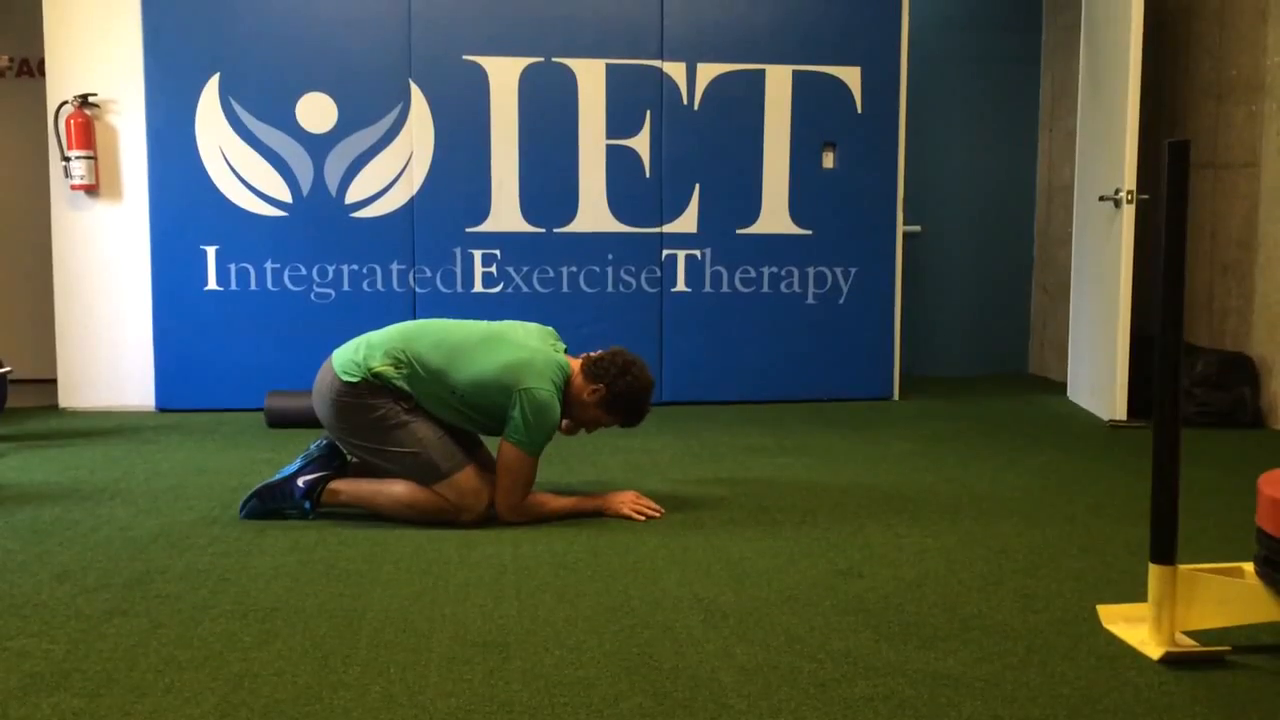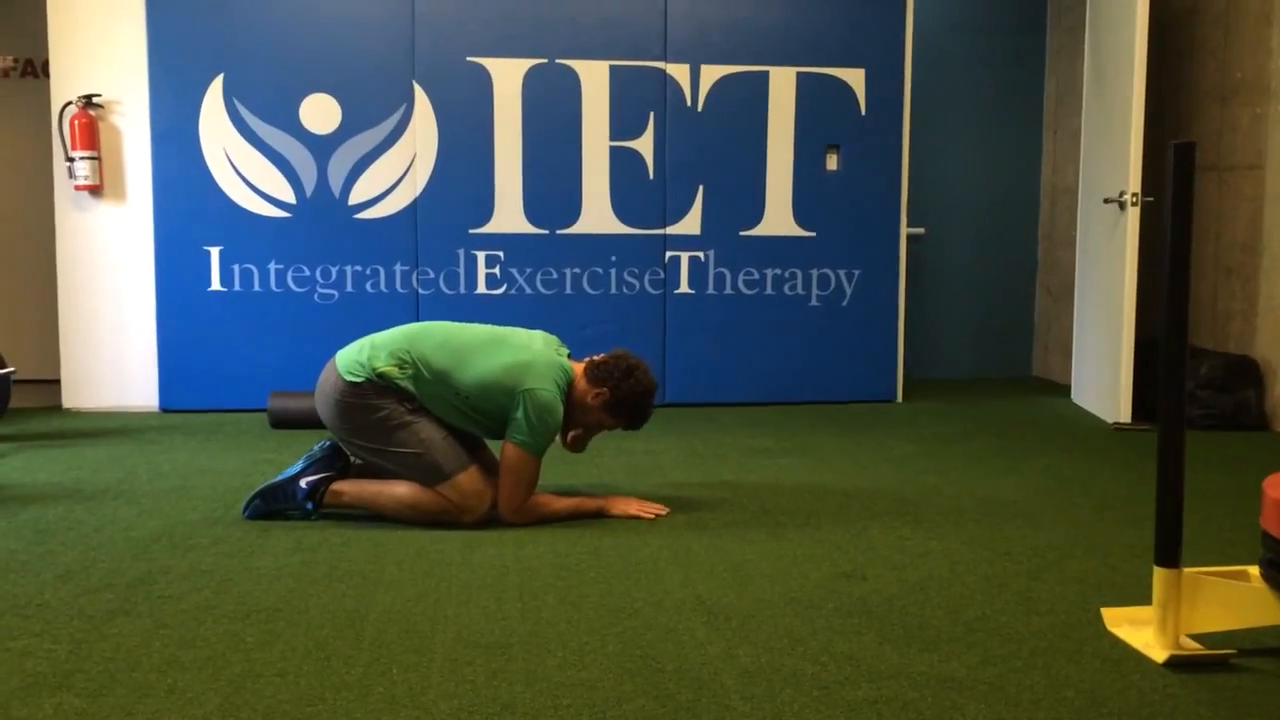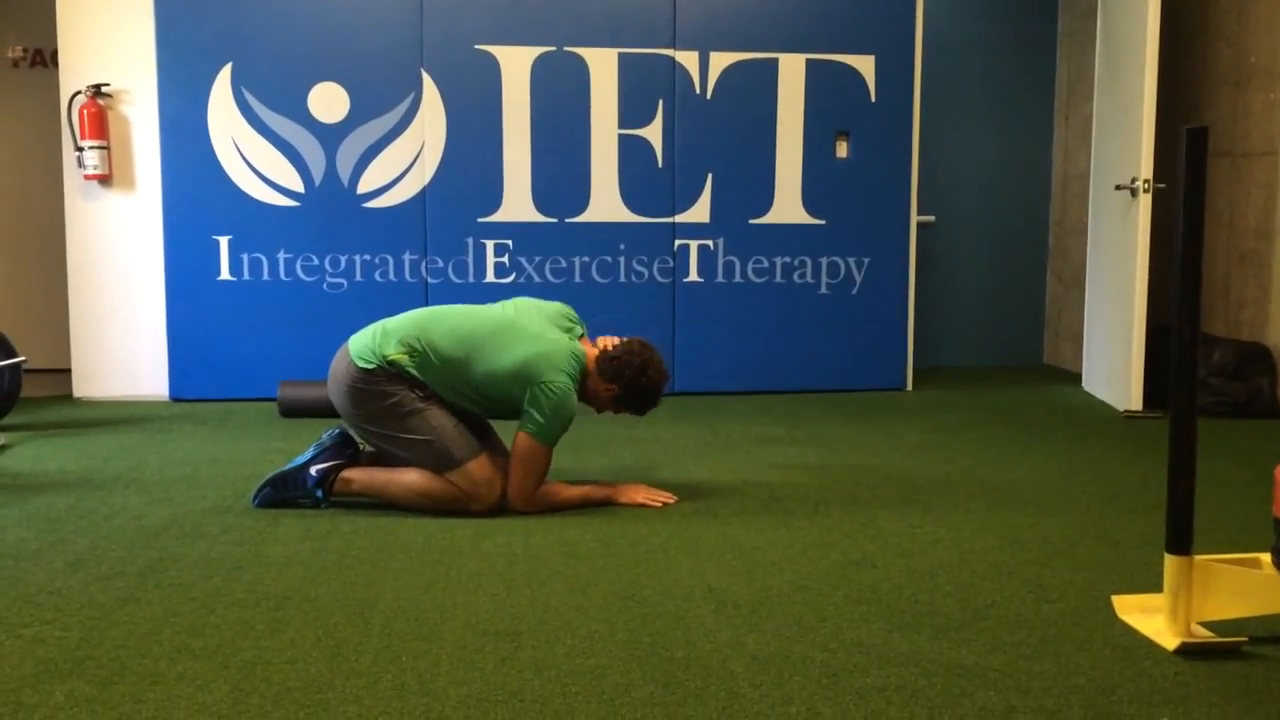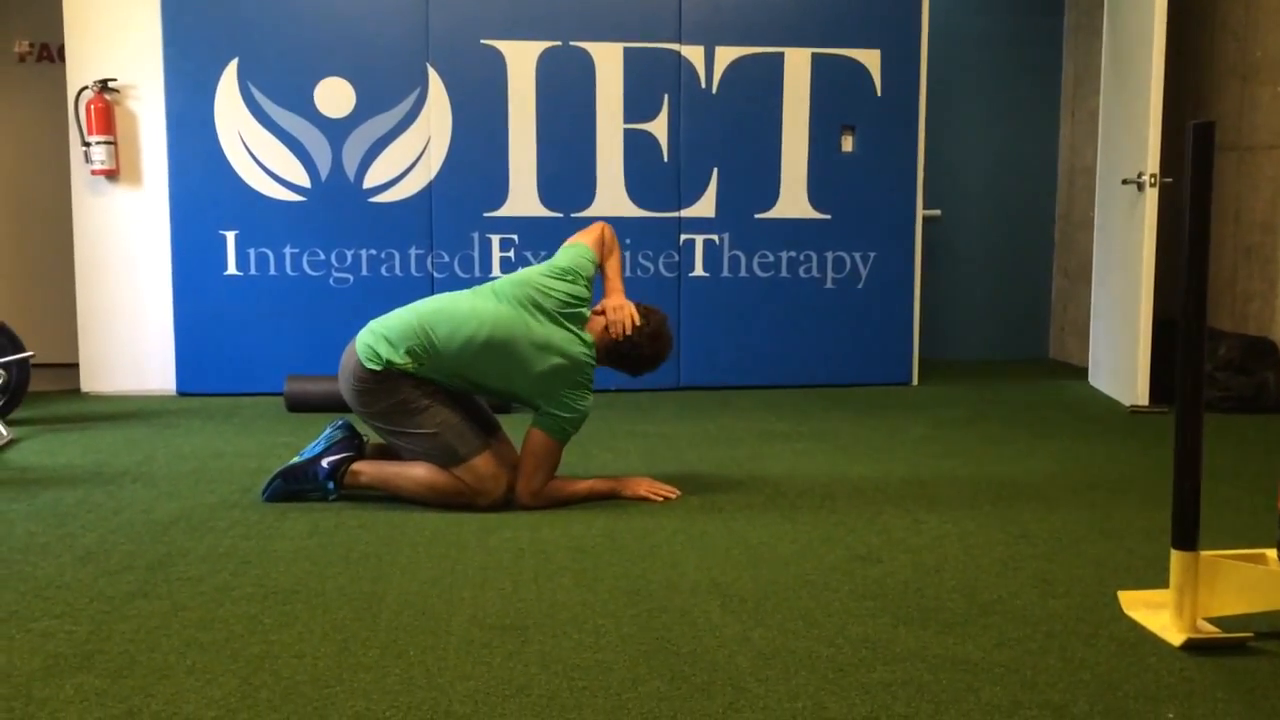
dt=0.7s
person 1, frame 1
left shoulder: (549, 341)
right shoulder: (539, 394)
left elbow: (565, 423)
right elbow: (511, 506)
right wrist: (601, 503)
left hip: (364, 371)
right hip: (355, 388)
left knee: (483, 479)
right knee: (471, 501)
left ankle: (344, 461)
right ankle: (316, 489)
person 1, frame 2
left shoulder: (553, 351)
right shoulder: (542, 396)
left elbow: (573, 443)
right elbow: (514, 508)
left wrist: (591, 407)
right wrist: (603, 504)
left hip: (367, 373)
right hip: (358, 390)
left knee: (488, 480)
right knee: (473, 502)
left ankle: (345, 465)
right ankle: (319, 491)
person 1, frame 3
left shoulder: (564, 319)
right shoulder: (555, 386)
right elbow: (523, 497)
left wrist: (606, 352)
right wrist: (612, 493)
left hip: (378, 358)
right hip: (370, 376)
left knee: (497, 468)
right knee: (483, 491)
left ankle: (354, 454)
right ankle: (331, 478)
person 1, frame 4
left shoulder: (568, 286)
right shoulder: (571, 388)
left elbow: (601, 230)
right elbow: (529, 492)
left wrist: (615, 292)
right wrist: (619, 486)
left hip: (384, 345)
right hip: (379, 372)
left knee: (504, 465)
right knee: (491, 487)
left ankle: (360, 449)
right ankle: (341, 471)
